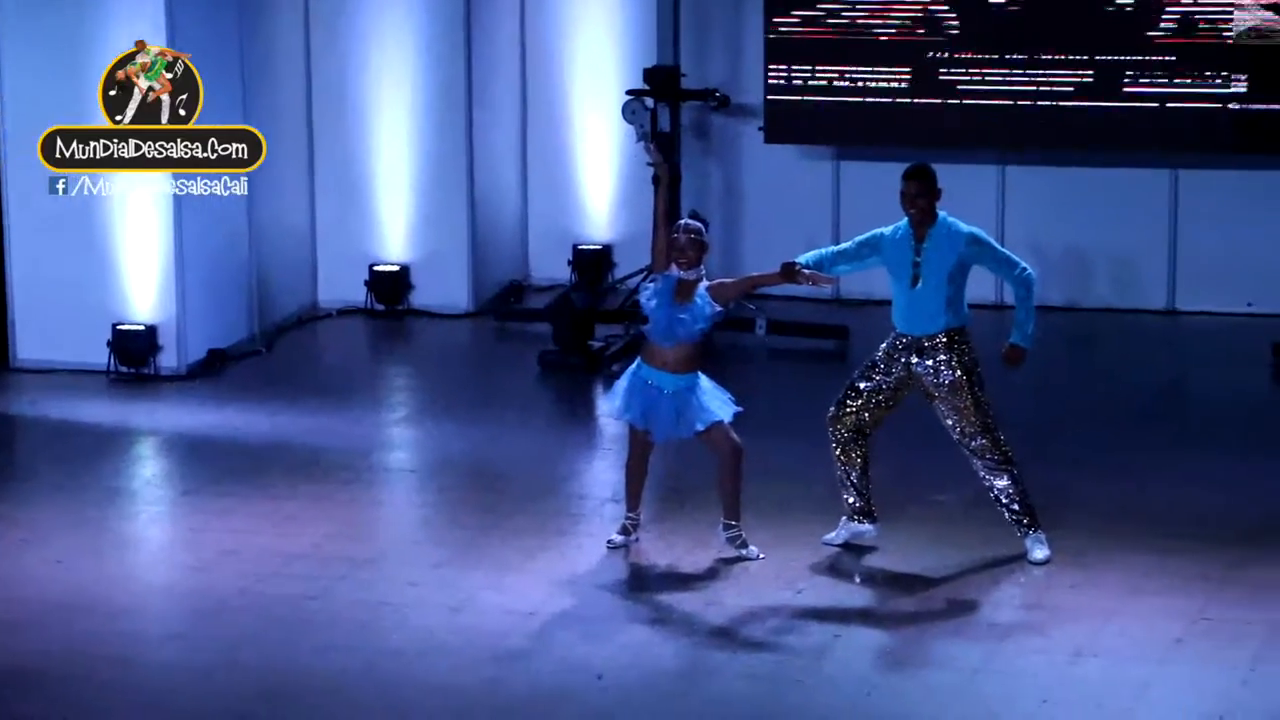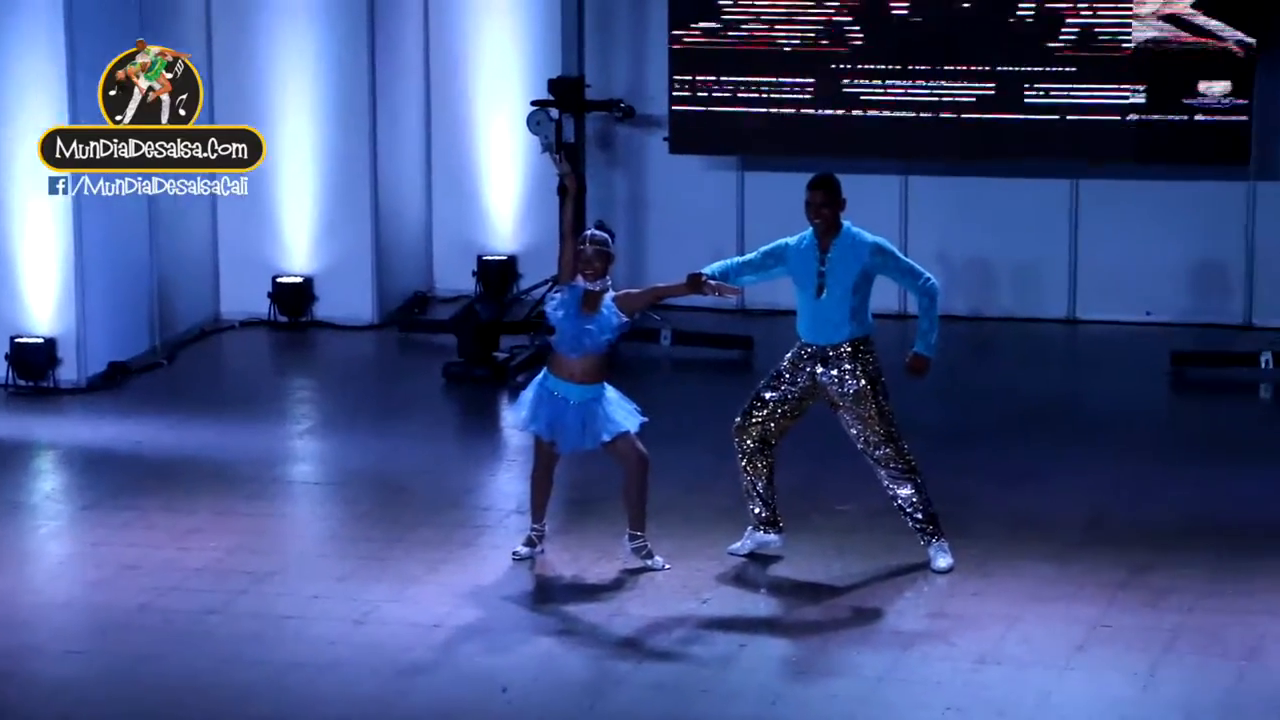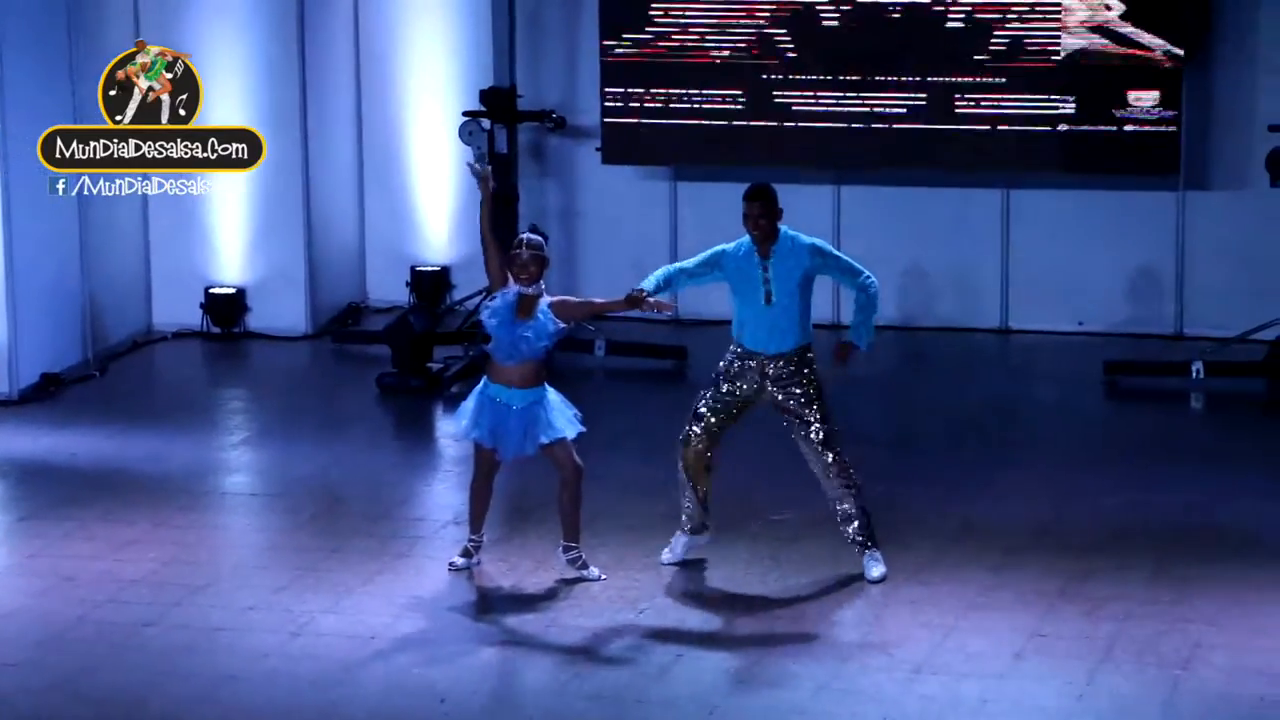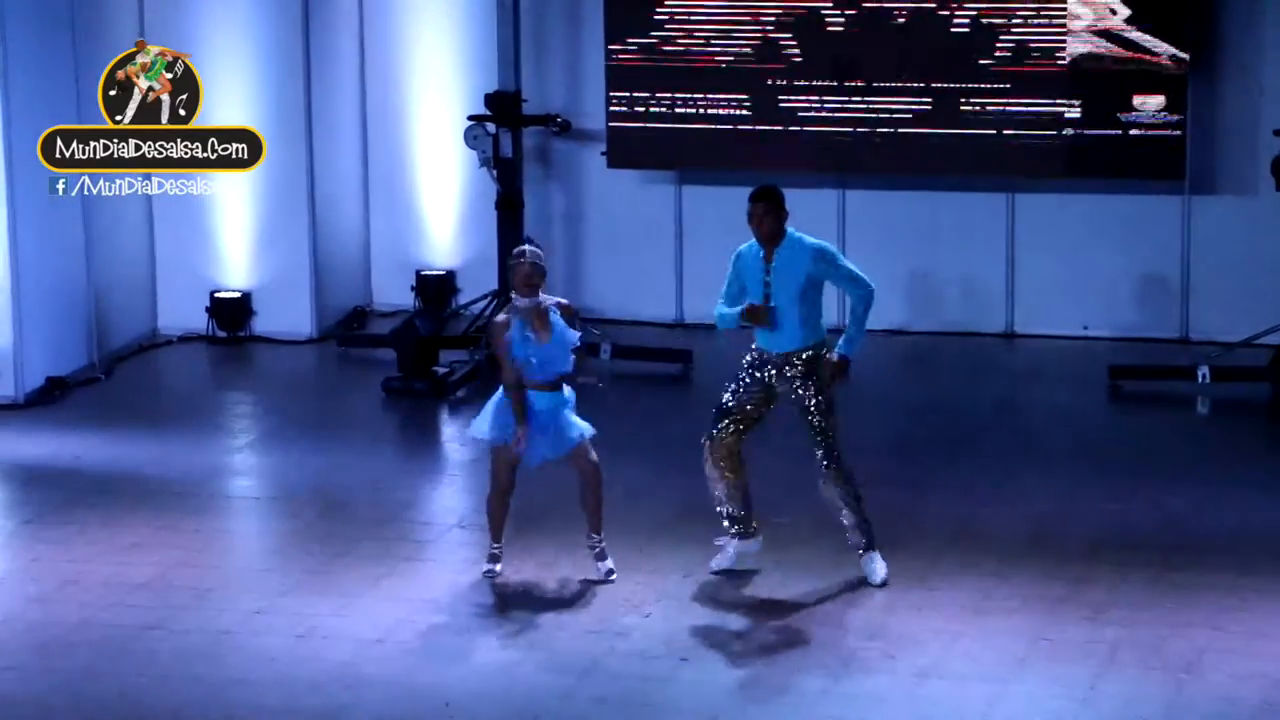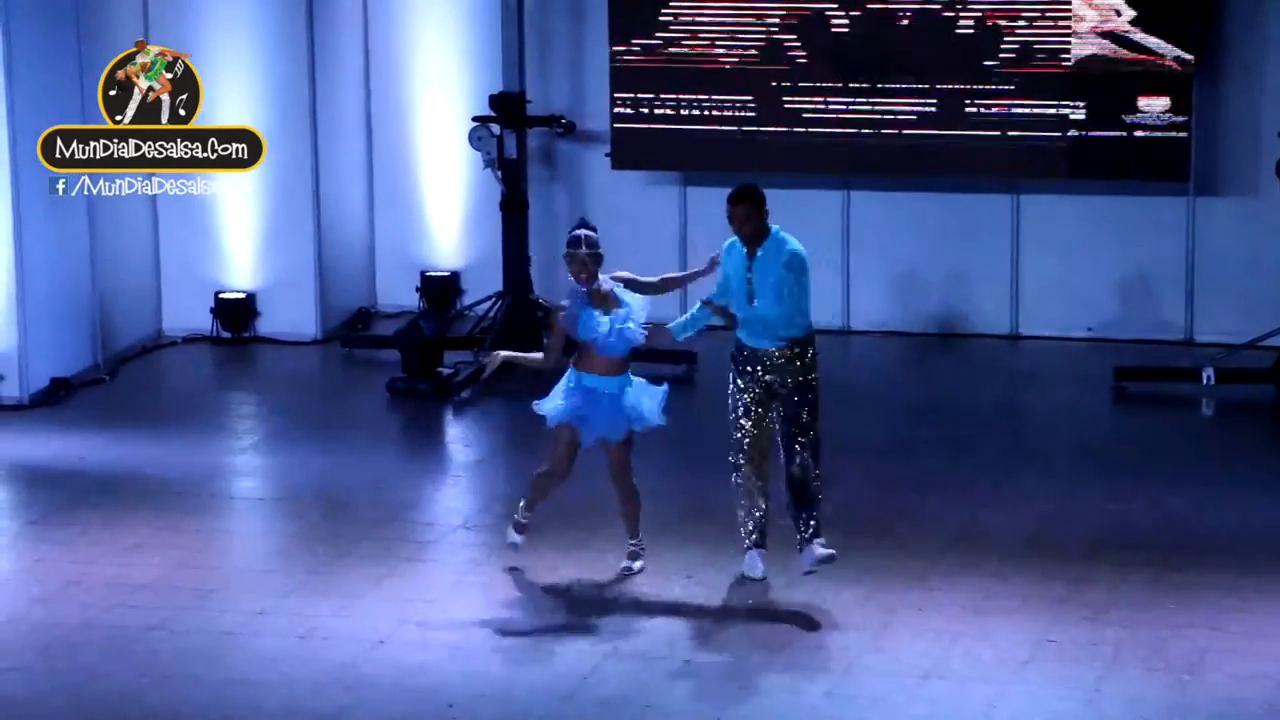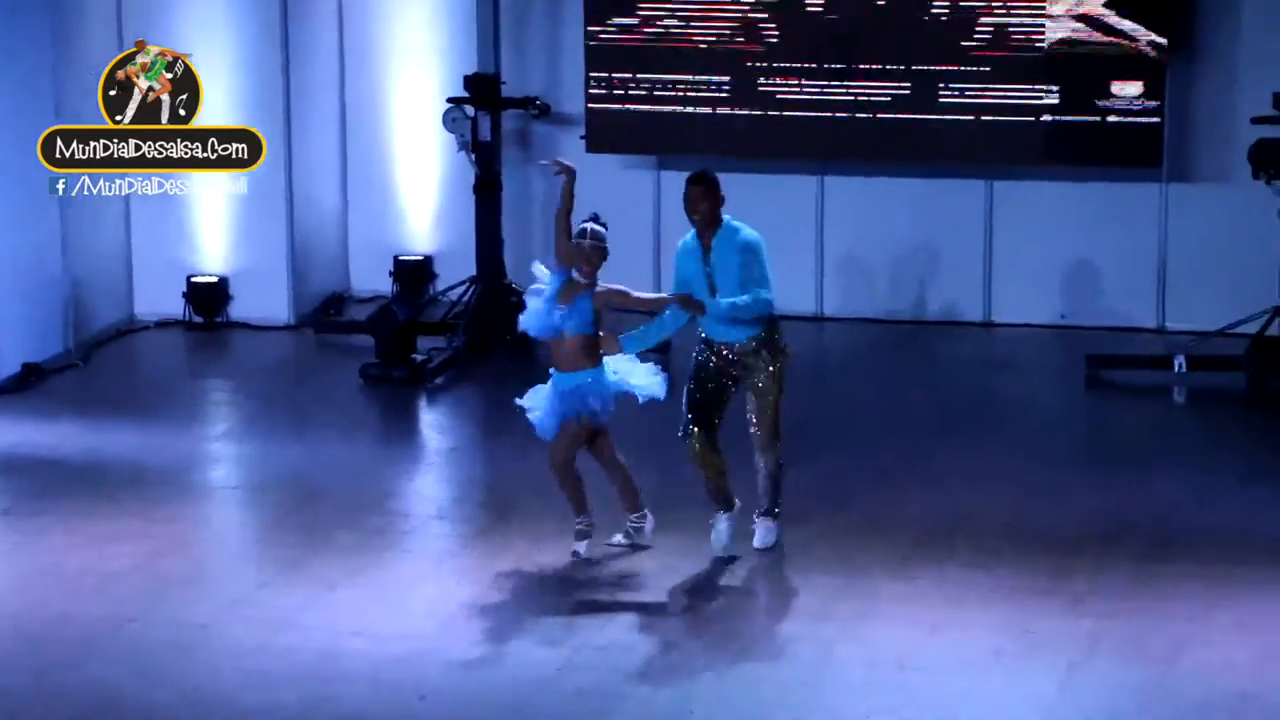
dt=0.4s
person 1, frame 1
left shoulder: (965, 240)
right shoulder: (887, 240)
left elbow: (1021, 276)
right elbow: (838, 256)
left wrist: (1020, 339)
right wrist: (802, 264)
left hip: (946, 352)
right hip: (900, 348)
left knee: (981, 442)
right knee: (844, 420)
left ankle: (1030, 531)
right ankle: (859, 518)
person 1, frame 2
left shoulder: (869, 250)
right shoulder: (792, 250)
left elbow: (925, 286)
right elbow: (743, 266)
left wrist: (924, 348)
right wrist: (707, 275)
left hip: (851, 361)
right hip: (805, 358)
left knee: (885, 451)
right knee: (750, 430)
left ankle: (934, 540)
right ankle: (765, 528)
person 1, frame 3
left shoulder: (808, 252)
right shoulder: (729, 256)
left elbow: (866, 284)
right elbow: (679, 271)
left wrist: (856, 339)
right wrist: (648, 287)
left hip: (792, 368)
right hip: (743, 364)
left knee: (825, 456)
right knee: (695, 442)
left ankle: (867, 548)
right ankle: (691, 531)
person 1, frame 4
left shoulder: (814, 253)
right shoulder: (743, 257)
left elbow: (863, 291)
right elbow: (722, 310)
left wrist: (845, 350)
right wrist: (742, 314)
left hip: (808, 363)
right hip: (760, 362)
left knee: (826, 459)
right knee: (718, 443)
left ankle: (867, 549)
right ankle: (741, 536)
person 1, frame 5
left shoulder: (790, 255)
right shoulder: (730, 252)
left elbow: (795, 318)
right elbow: (721, 299)
left wrist: (737, 320)
right wrist: (677, 329)
left hip: (792, 357)
right hip: (748, 358)
left knee: (800, 449)
right knee: (746, 454)
left ankle: (810, 540)
right ankle: (754, 545)
person 1, frame 6
left shoulder: (745, 242)
right shoulder: (685, 250)
left elbow: (760, 303)
right elbow: (677, 315)
left wrist: (705, 308)
right wrist: (626, 343)
left hip: (758, 349)
right hip: (713, 350)
left knee: (764, 440)
right knee: (696, 433)
left ankle: (766, 515)
right ankle: (724, 509)
person 2, frame 1
left shoulder: (713, 293)
right shoulder: (661, 278)
left elbow: (753, 281)
right elbow: (659, 226)
left wrist: (791, 275)
right wrist: (663, 180)
left hip: (687, 386)
right hip: (648, 381)
left knee: (730, 449)
right knee: (639, 451)
left ankle: (732, 529)
right ankle: (630, 522)
person 2, frame 2
left shoulder: (619, 303)
right shoulder: (567, 289)
left elbow: (659, 292)
right elbow: (566, 237)
left wrist: (697, 286)
right wrist: (570, 191)
left hip: (593, 397)
right hip: (553, 391)
left knee: (636, 459)
right knee: (544, 463)
left ankle: (637, 539)
right ankle: (536, 533)
person 2, frame 3
left shoulder: (556, 308)
right shoulder: (501, 294)
left elbow: (599, 306)
right elbow: (488, 244)
left wrist: (636, 303)
right wrist: (486, 196)
left hip: (534, 401)
right hip: (494, 399)
left knee: (571, 469)
right knee: (484, 472)
left ankle: (571, 550)
right ankle: (473, 544)
person 2, frame 4
left shoulder: (561, 310)
right shoulder: (503, 325)
right elbow: (511, 380)
right wrist: (521, 424)
left hip: (554, 404)
right hip: (515, 409)
left knee: (590, 468)
right knee: (502, 483)
left ankle: (597, 546)
right ankle: (495, 550)
person 2, frame 5
left shoulder: (619, 285)
right shoulder: (570, 310)
left elbow: (659, 285)
right elbow: (549, 359)
left wrist: (701, 272)
right wrist: (509, 356)
left hip: (618, 391)
right hip: (582, 390)
left knee: (620, 475)
right knee: (557, 469)
left ankle: (635, 545)
right ankle: (524, 515)
person 2, frame 6
left shoulder: (604, 296)
right shoulder: (560, 275)
left elbow: (658, 302)
right elbow: (562, 220)
left wrist: (701, 305)
right wrist: (569, 180)
left hip: (588, 385)
right hip: (564, 387)
left knee: (560, 461)
right knee: (606, 459)
left ankle: (583, 524)
right ankle: (637, 520)
